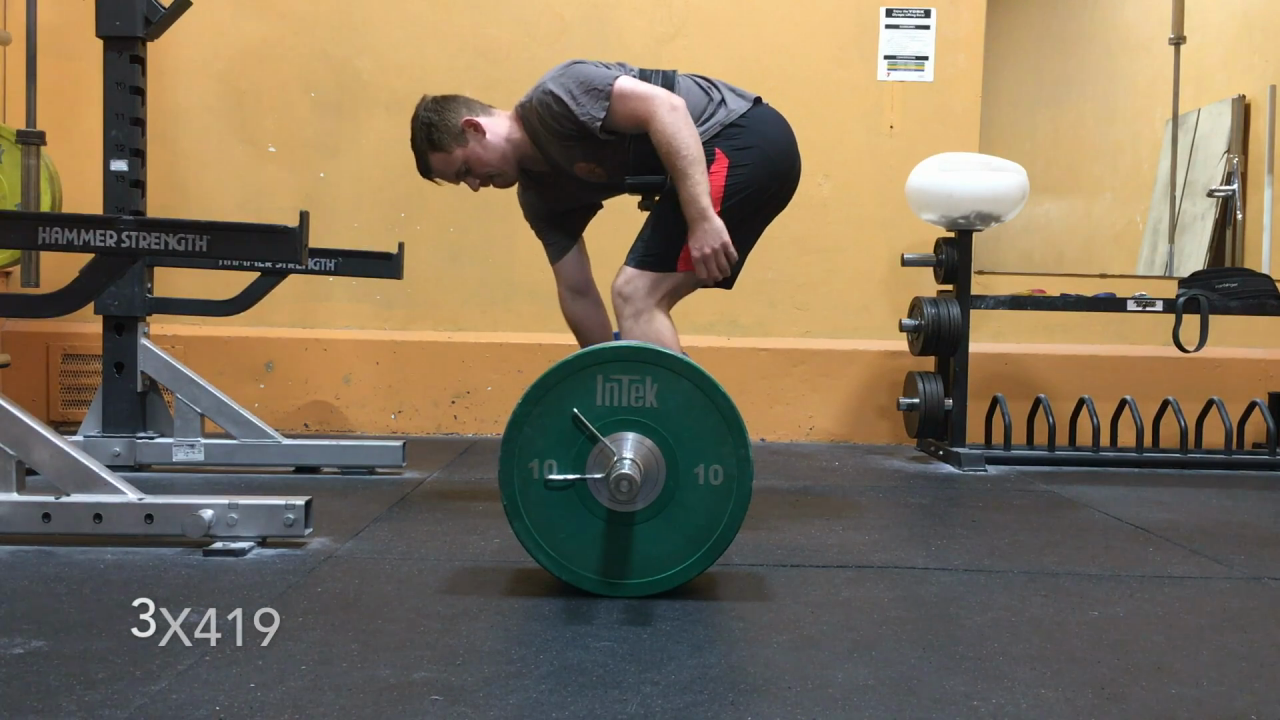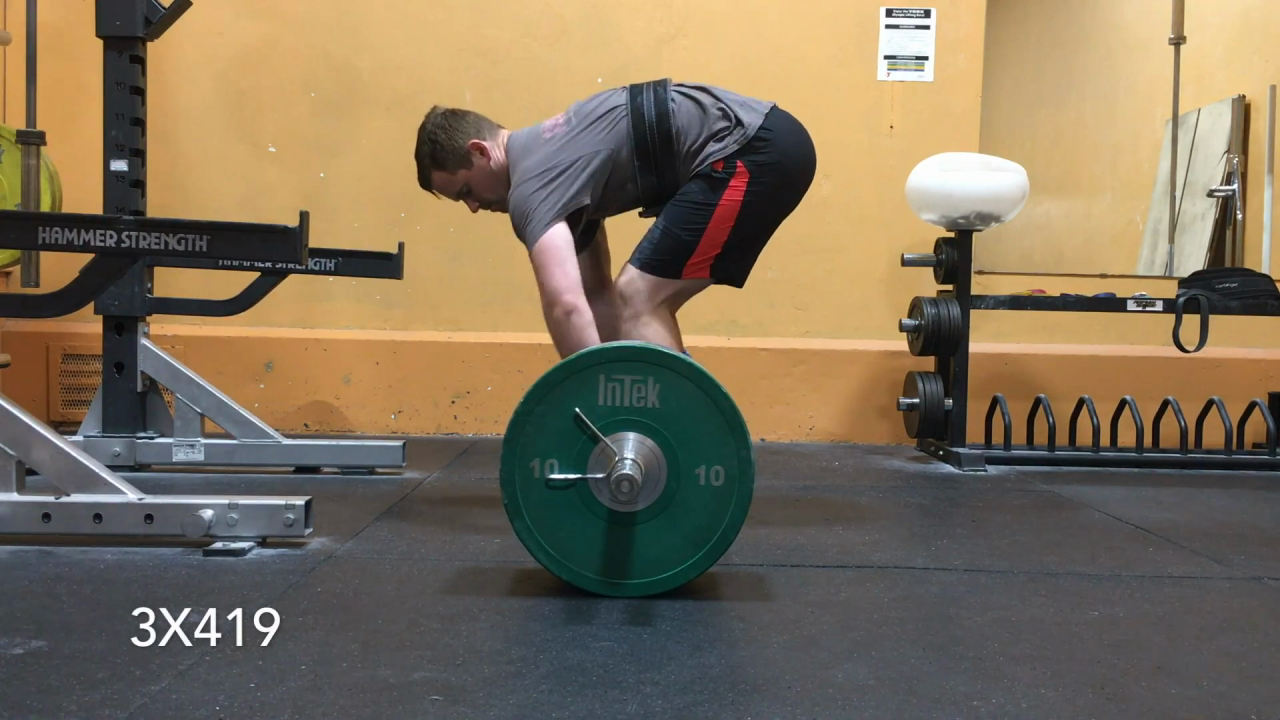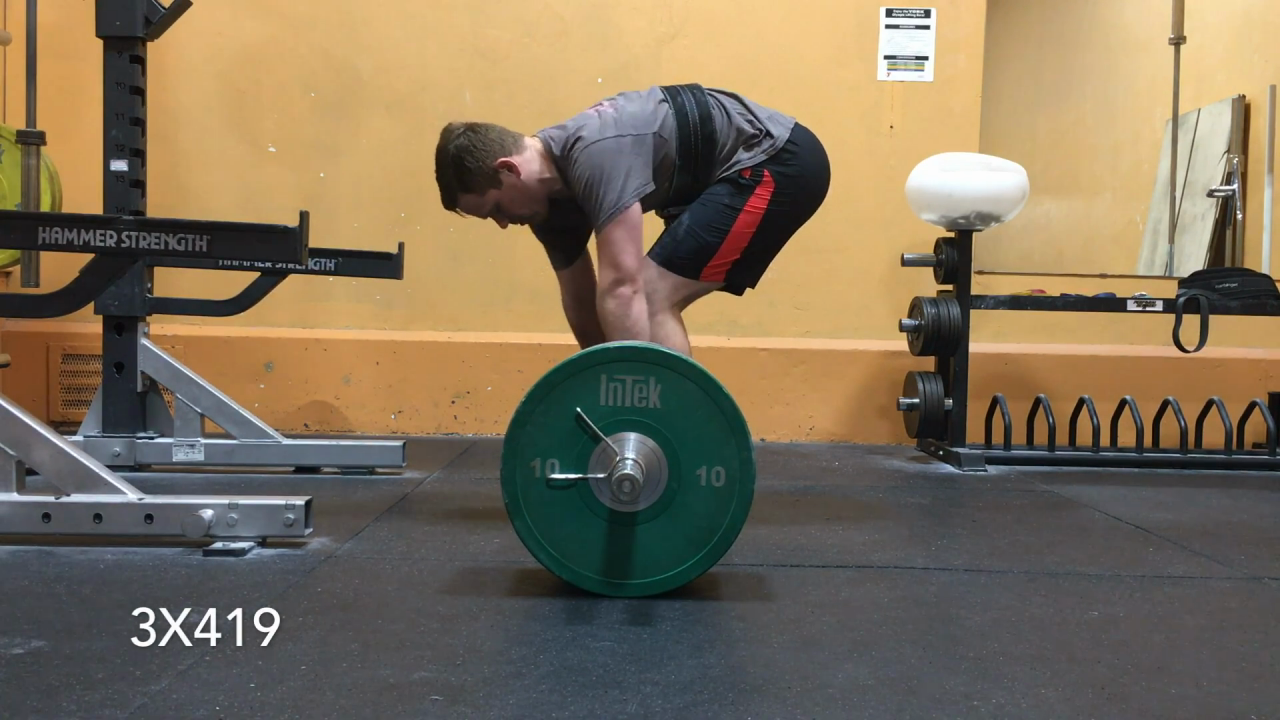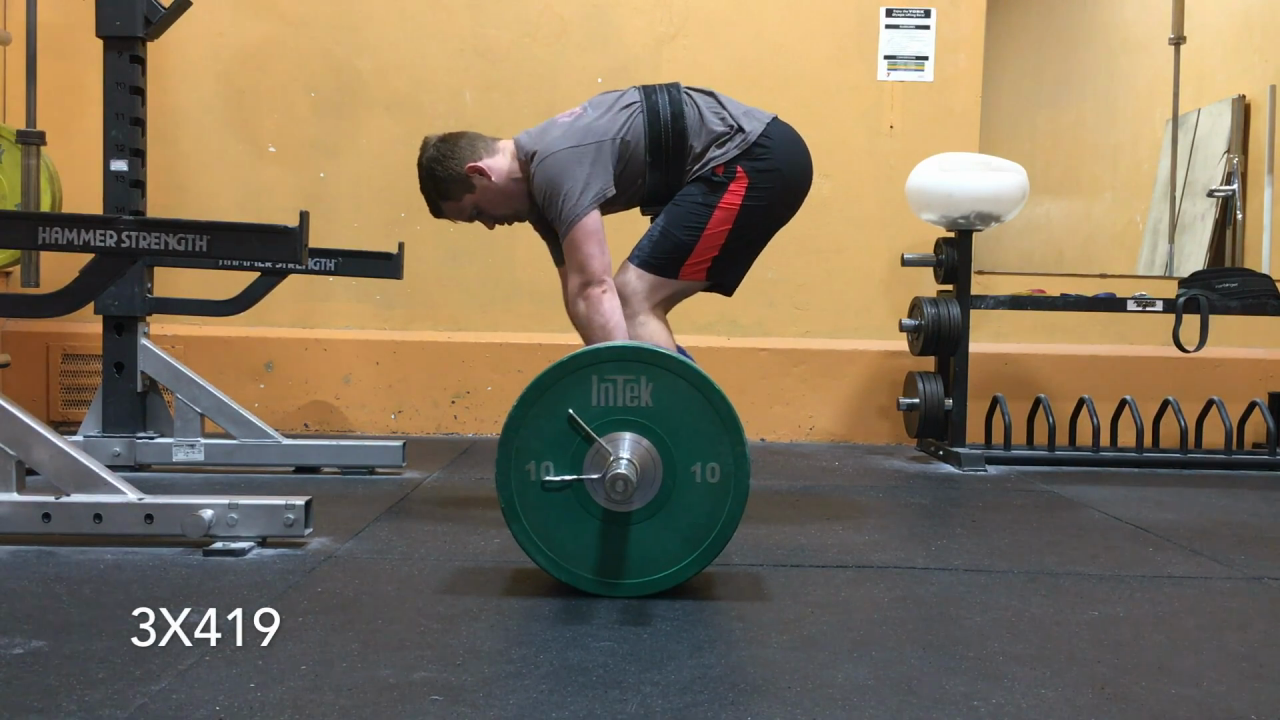
dt=1s
person 1, frame 1
left shoulder: (553, 98)
right shoulder: (540, 191)
left elbow: (666, 107)
right elbow: (577, 293)
left wrist: (702, 219)
left hip: (746, 140)
right hip: (750, 150)
left knee: (636, 294)
right knee: (643, 299)
person 1, frame 2
left shoulder: (534, 181)
right shoulder: (560, 167)
left elbow: (564, 303)
right elbow: (595, 294)
left hip: (758, 151)
right hip: (766, 144)
left knee: (637, 298)
right knee: (648, 302)
person 1, frame 3
left shoulder: (594, 156)
right shoulder: (553, 194)
left elbow: (621, 288)
right elbow: (582, 297)
left hip: (778, 160)
right hip: (769, 162)
left knee: (654, 299)
right knee: (656, 302)
person 1, frame 4
left shoulder: (553, 165)
right shoulder: (543, 183)
left elbow: (593, 288)
right elbow: (580, 289)
left hip: (755, 158)
right hip: (762, 157)
left knee: (634, 301)
right knee: (638, 303)
